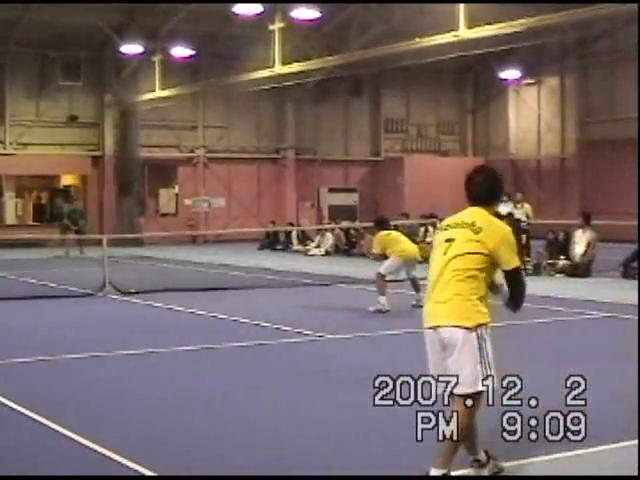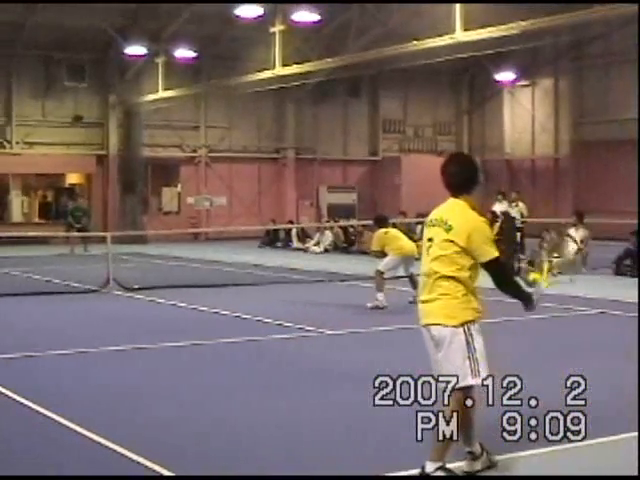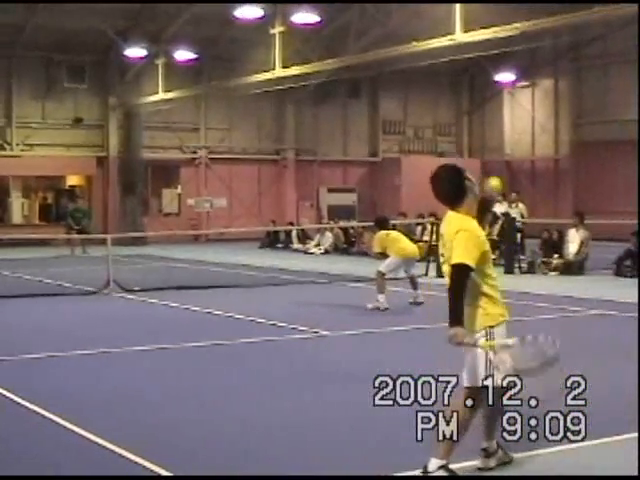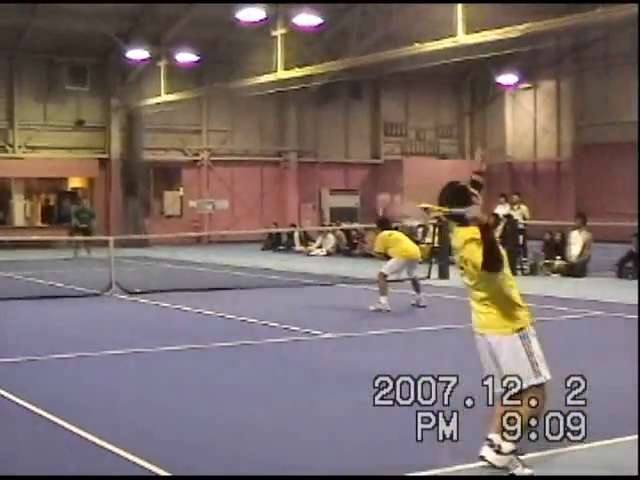
dt=0.4s
person 1, frame 1
left shoulder: (448, 224)
right shoulder: (498, 230)
right elbow: (515, 281)
right wrist: (514, 302)
left hip: (433, 317)
right hip: (465, 320)
left knee: (462, 396)
right knee: (467, 399)
left ankle: (480, 460)
right ankle: (438, 470)
person 1, frame 2
left shoulder: (437, 216)
right shoulder: (474, 222)
right elbow: (499, 274)
left wrist: (509, 277)
right wrist: (525, 297)
left hip: (431, 313)
right hip: (456, 316)
left knee: (463, 388)
right knee: (459, 392)
left ankle: (475, 453)
right ankle: (434, 467)
person 1, frame 3
left shoulder: (454, 219)
right shoulder: (465, 231)
right elbow: (458, 279)
right wrist: (456, 324)
left hip: (485, 317)
right hip: (483, 319)
left knee: (494, 386)
right knee: (474, 394)
left ankle: (491, 449)
right ankle: (438, 461)
person 1, frame 4
left shoulder: (461, 232)
right shoulder: (473, 238)
right elbow: (493, 267)
left wrist: (474, 180)
right wrist: (485, 229)
left hip: (486, 325)
right hip: (508, 325)
left knee: (512, 390)
right knee: (535, 397)
left ankle: (495, 443)
right ankle: (503, 447)
